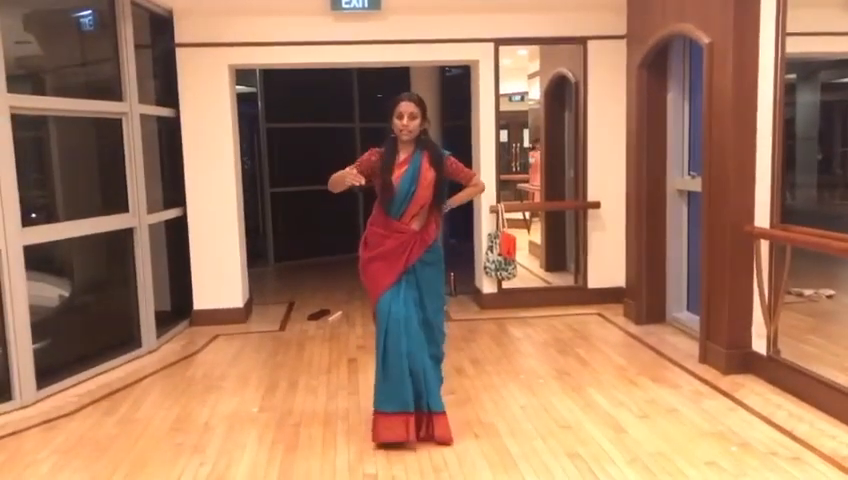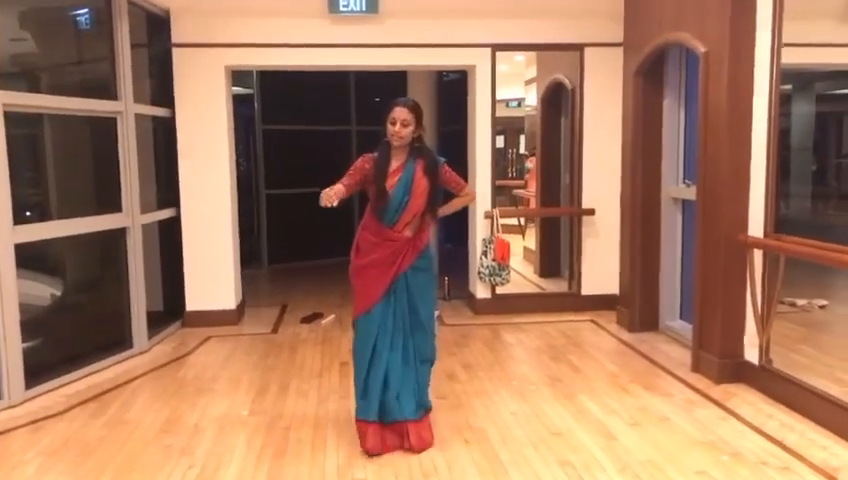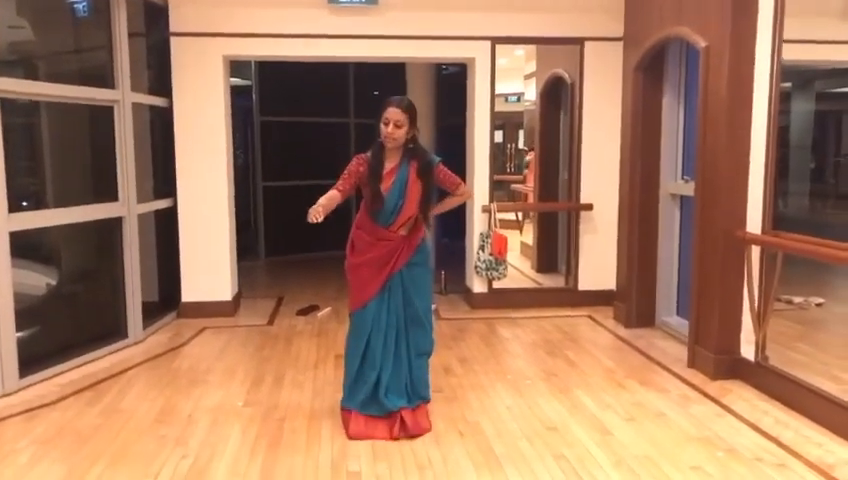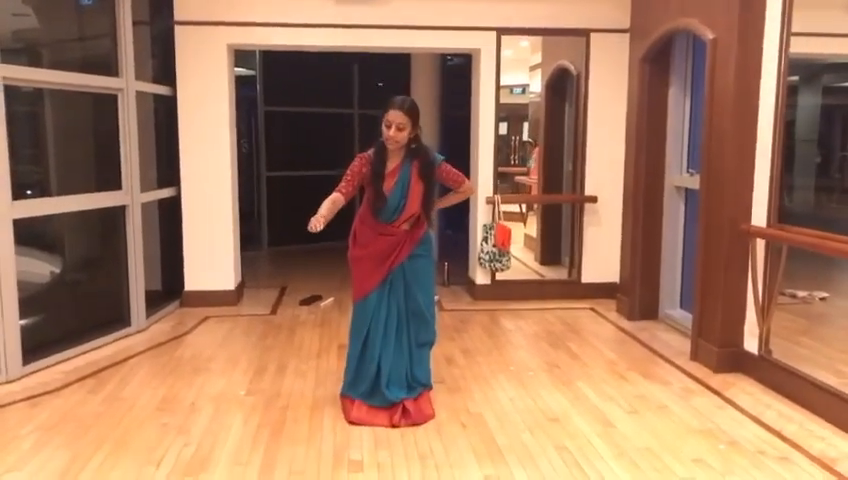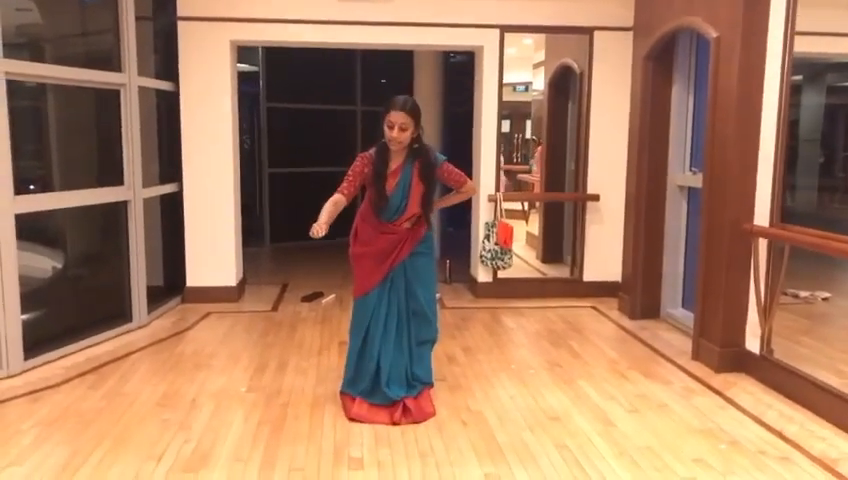
dt=0.3s
person 1, frame 1
left shoulder: (437, 159)
right shoulder: (377, 158)
left elbow: (477, 184)
right elbow: (333, 185)
left wrist: (445, 206)
right wrist: (344, 177)
left hip: (423, 253)
right hip: (384, 252)
left knee: (425, 327)
right knee: (394, 325)
left ankle: (425, 409)
right ankle: (396, 412)
person 1, frame 2
left shoulder: (431, 165)
right shoulder: (370, 163)
left elbow: (467, 194)
right elbow: (341, 188)
left wrist: (434, 214)
right wrist: (331, 194)
left hip: (414, 260)
right hip: (375, 259)
left knee: (414, 333)
right knee: (375, 335)
left ankle: (411, 413)
right ankle: (378, 417)
person 1, frame 3
left shoulder: (425, 164)
right shoulder: (364, 163)
left elbow: (462, 192)
right elbow: (338, 192)
left wrist: (428, 212)
right wrist: (320, 207)
left hip: (409, 255)
right hip: (370, 255)
left knee: (410, 325)
right knee: (369, 327)
left ankle: (408, 402)
right ankle: (366, 402)
person 1, frame 4
left shoulder: (427, 162)
right shoulder: (367, 161)
left elbow: (465, 188)
right elbow: (340, 194)
left wrist: (430, 208)
right wrist: (321, 215)
left hip: (412, 249)
right hip: (372, 249)
left knee: (413, 316)
right knee: (372, 318)
left ankle: (410, 390)
right ankle: (368, 390)
person 1, frame 5
left shoulder: (429, 162)
right shoulder: (368, 161)
left elbow: (468, 188)
right elbow: (341, 197)
left wrist: (432, 206)
right wrist: (322, 221)
left hip: (413, 247)
right hip: (373, 247)
left knee: (414, 315)
right knee: (372, 317)
left ankle: (411, 388)
right ankle: (369, 387)
